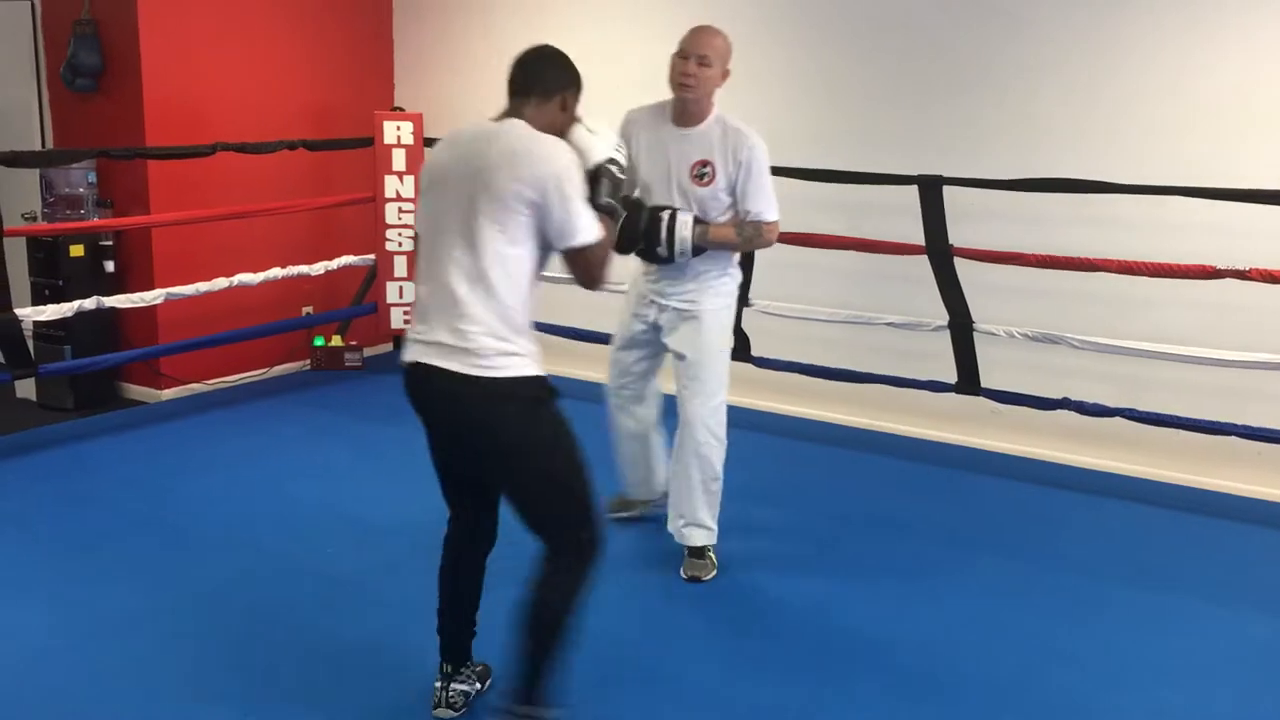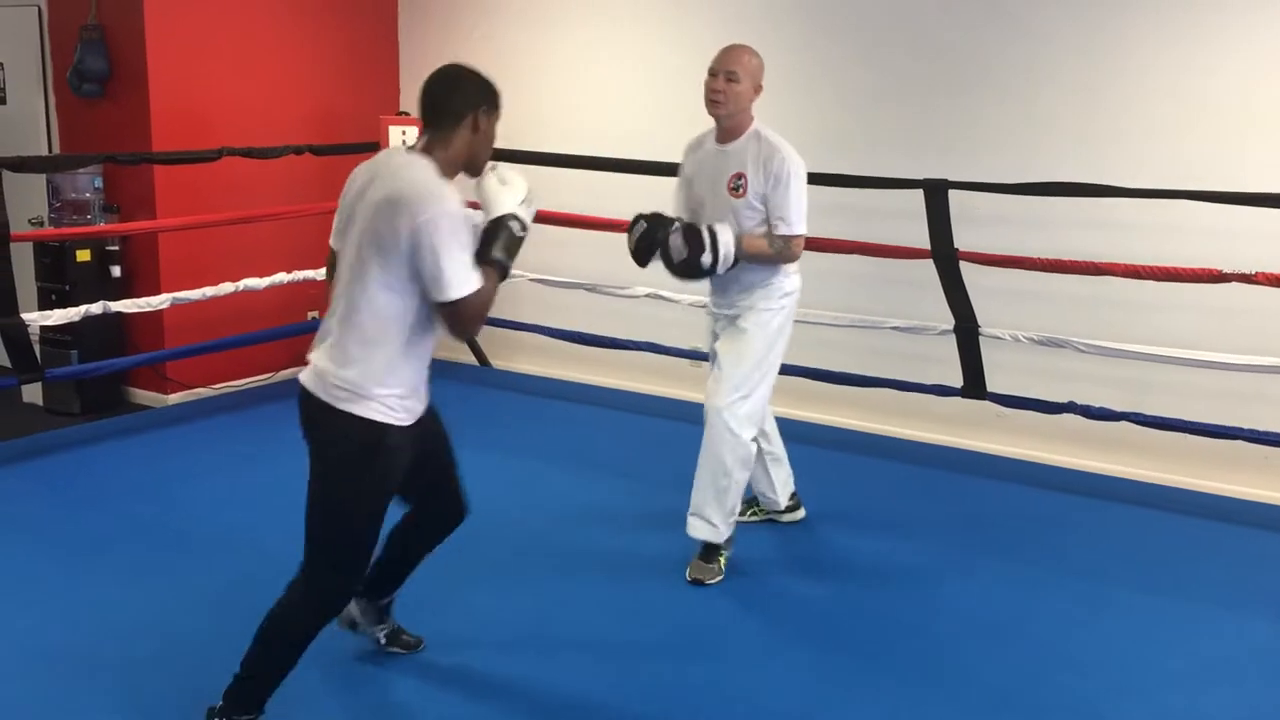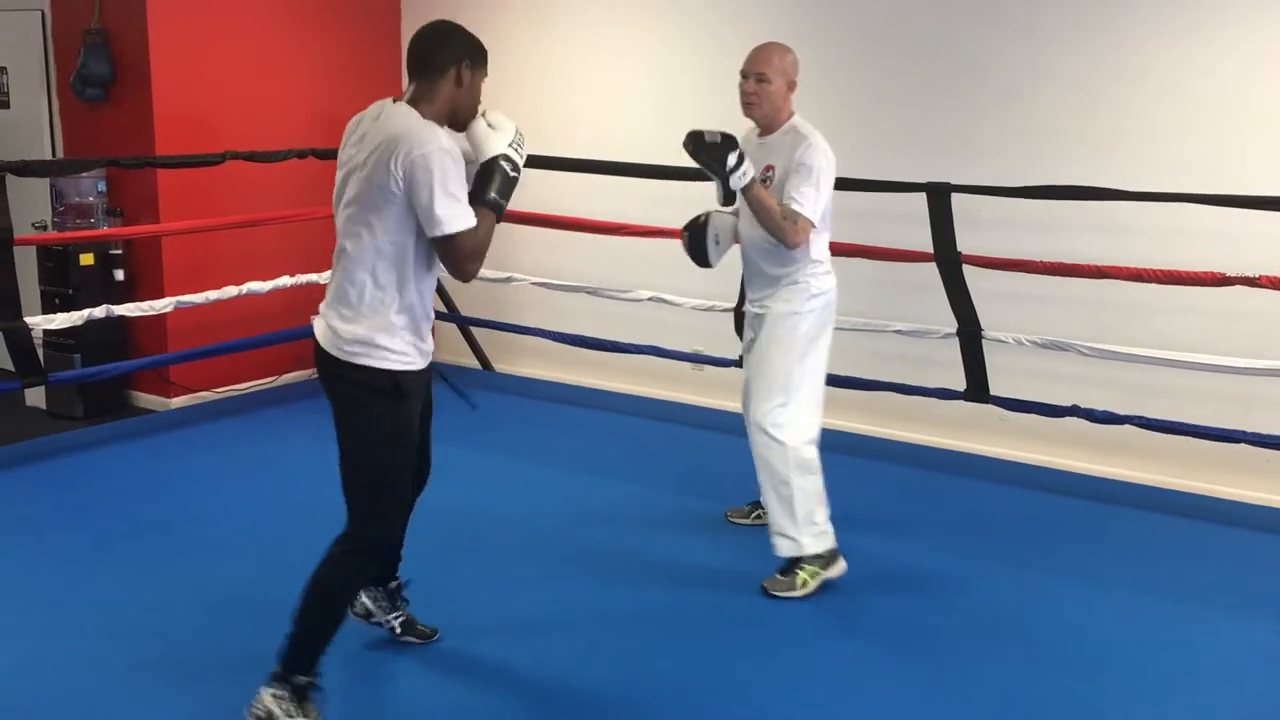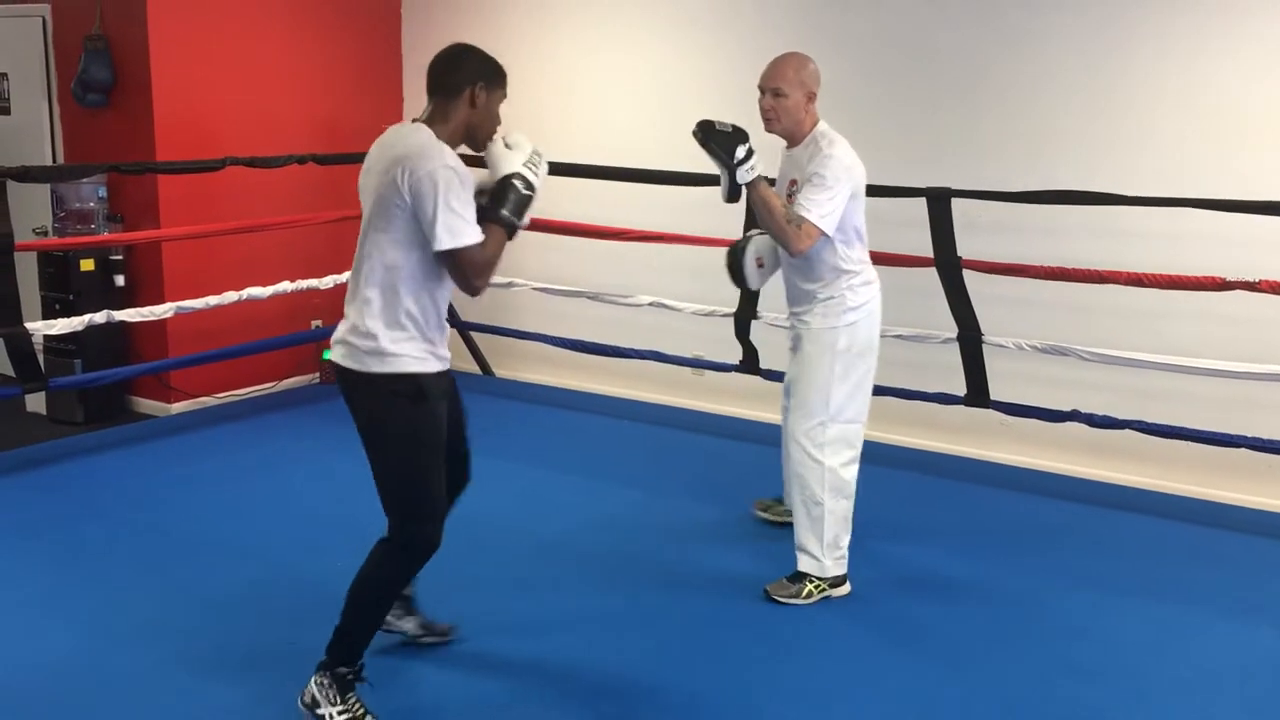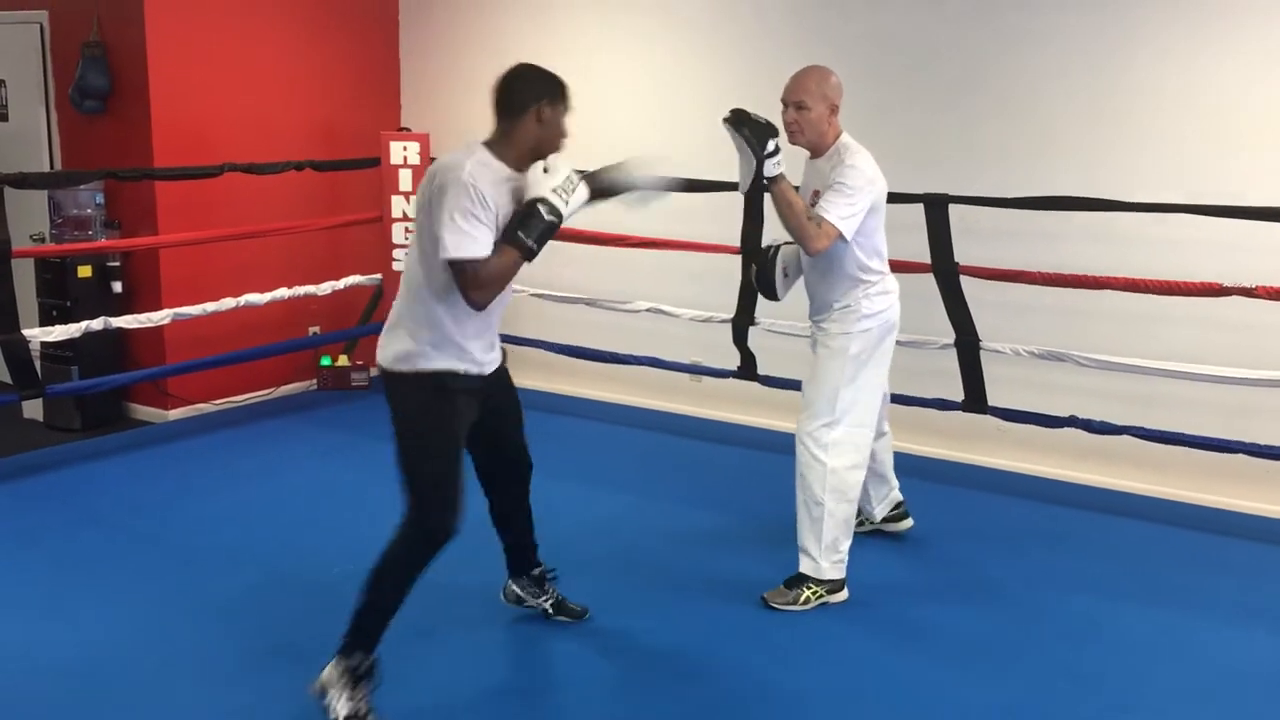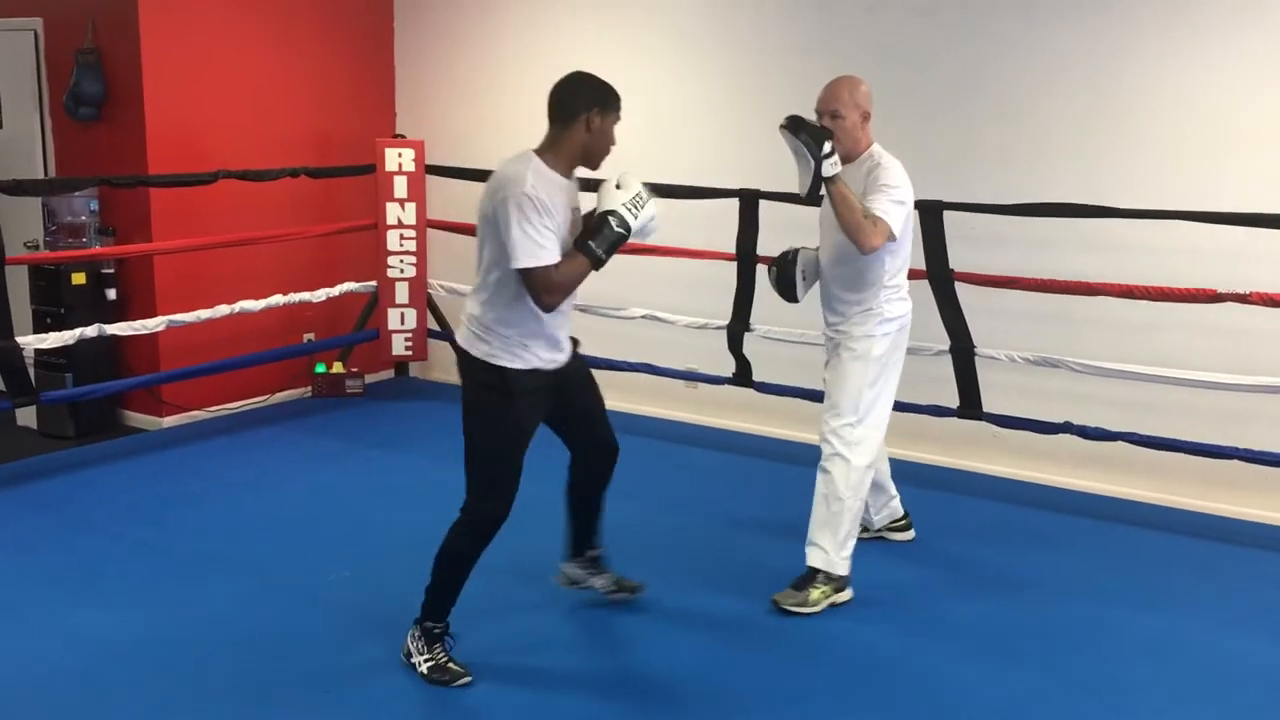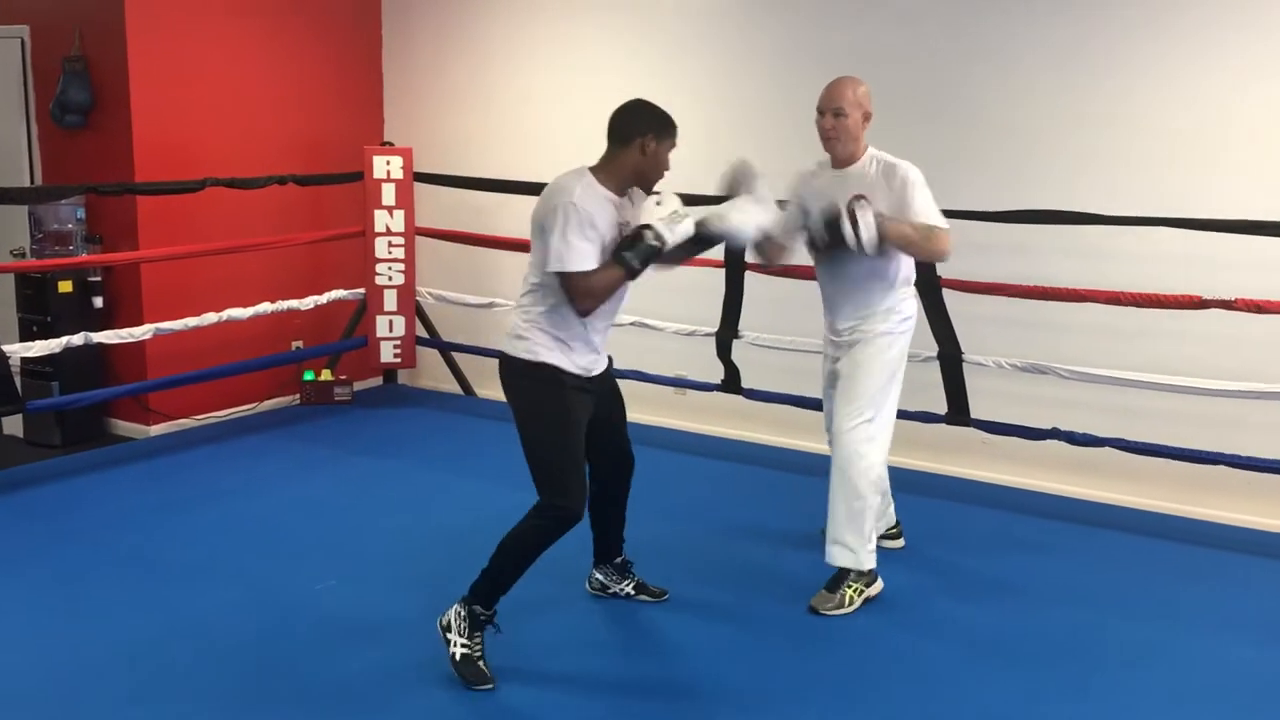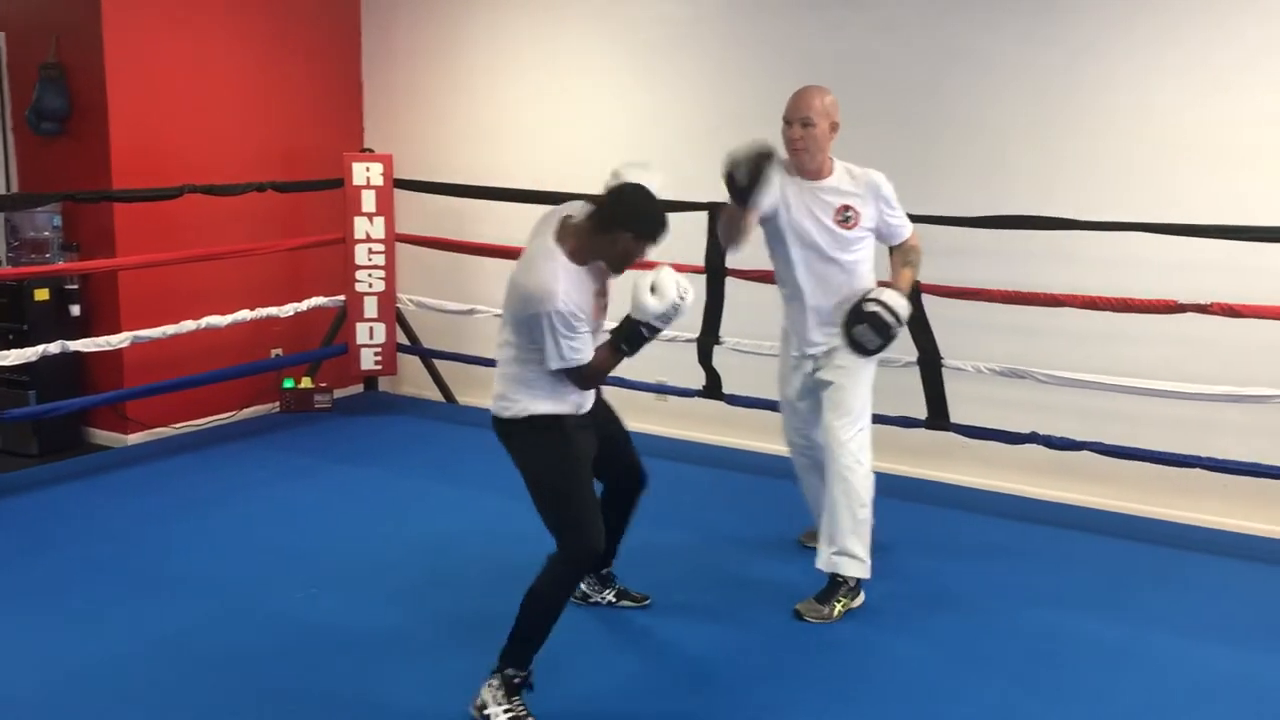
dt=0.3s
person 1, frame 1
left shoulder: (449, 151)
right shoulder: (550, 159)
right elbow: (592, 271)
right wrist: (602, 187)
left hip: (425, 364)
right hip: (494, 376)
left knee: (472, 522)
right knee: (574, 540)
person 1, frame 2
left shoulder: (375, 172)
right shoulder: (436, 204)
right elbow: (465, 316)
right wrist: (505, 233)
left hip: (387, 397)
right hip: (360, 411)
left knee: (443, 507)
right knee: (328, 580)
left ankle: (371, 608)
person 1, frame 3
left shoulder: (371, 122)
right shoulder: (427, 148)
right elbow: (464, 261)
left wrist: (464, 174)
right wrist: (497, 176)
left hip: (362, 343)
right hip: (377, 359)
left knee: (406, 479)
right knee: (371, 527)
left ankle: (378, 595)
person 1, frame 4
left shoulder: (397, 141)
right shoulder: (437, 164)
right elbow: (474, 274)
left wrist: (485, 201)
right wrist: (512, 196)
left hip: (407, 357)
right hip: (393, 368)
left knee: (449, 480)
right knee: (416, 529)
left ankle: (391, 605)
person 1, frame 5
left shoulder: (512, 171)
right shoulder: (465, 175)
left elbow: (576, 187)
right elbow: (476, 286)
left wrist: (606, 181)
right wrist: (540, 221)
left hip: (479, 361)
right hip: (427, 371)
left knee: (512, 472)
right knee: (431, 523)
left ankle: (528, 581)
right ankle: (350, 666)
person 1, frame 6
left shoulder: (562, 179)
right shoulder: (526, 188)
right elbow: (547, 290)
left wrist: (614, 224)
right wrist: (607, 233)
left hip: (554, 355)
right hip: (502, 364)
left knee: (599, 450)
right knee: (488, 505)
left ankle: (584, 561)
right ankle: (426, 631)
person 1, frame 7
left shoulder: (631, 195)
right shoulder: (574, 201)
left elbow: (660, 250)
right elbow: (583, 299)
left wrist: (719, 225)
right wrist: (644, 244)
left hip: (589, 362)
right hip: (542, 364)
left knee: (616, 469)
right knee: (563, 504)
left ankle: (610, 571)
right ankle: (468, 615)
person 1, frame 8
left shoulder: (571, 217)
right shoulder: (552, 290)
left elbow: (597, 273)
right elbow: (582, 375)
right wrist: (640, 325)
left hip: (572, 402)
right hip: (537, 415)
left knee: (628, 477)
right knee: (579, 541)
left ankle: (596, 581)
person 2, frame 1
left shoulder: (741, 144)
right shoulder: (638, 123)
left elbow: (766, 231)
right elbow: (621, 190)
left wrist: (693, 233)
left hip: (705, 296)
right hip: (650, 285)
left knee: (699, 414)
right knee: (625, 391)
left ankle: (697, 537)
right ankle: (647, 489)
person 2, frame 2
left shoulder: (777, 158)
right shoulder: (698, 150)
left elbow: (792, 246)
right elbow: (686, 219)
left wrist: (726, 246)
right wrist: (655, 229)
left hip: (765, 302)
right hip: (725, 301)
left knee: (727, 409)
right knee: (744, 406)
left ankle: (712, 536)
right ankle: (779, 498)
person 2, frame 3
left shoulder: (807, 147)
right shoulder: (752, 141)
left elbow: (792, 232)
left wrist: (738, 179)
right wrist: (724, 225)
left hip: (798, 300)
right hip: (764, 298)
left knee: (780, 419)
right knee: (760, 403)
left ankle: (816, 551)
right ankle: (776, 502)
person 2, frame 4
left shoulder: (831, 158)
right shoulder: (794, 151)
left elbow: (799, 239)
left wrist: (747, 175)
right wrist: (765, 250)
left hip: (841, 313)
right hip: (813, 310)
left knee: (818, 433)
right knee: (800, 410)
left ankle: (825, 569)
right ankle: (798, 502)
person 2, frame 5
left shoulder: (853, 169)
right shoulder: (817, 163)
left elbow: (817, 239)
left wrist: (771, 171)
right wrist: (790, 259)
left hip: (858, 317)
right hip: (842, 314)
left knee: (822, 435)
right knee: (858, 420)
left ankle: (821, 574)
right ankle: (886, 505)
person 2, frame 6
left shoulder: (886, 174)
right shoulder: (842, 170)
left elbow: (869, 240)
left wrist: (828, 174)
right wrist: (811, 262)
left hip: (874, 323)
right hip: (845, 321)
left knee: (844, 436)
right knee: (860, 427)
left ankle: (829, 571)
right ankle: (887, 514)
person 2, frame 7
left shoulder: (896, 174)
right shoulder: (810, 182)
left elbow: (938, 242)
right elbow: (775, 250)
left wrist: (873, 225)
left hip: (885, 328)
right hip: (840, 329)
left knee: (857, 439)
right knee: (845, 435)
left ankle: (856, 567)
right ankle: (879, 522)
person 2, frame 8
left shoulder: (868, 186)
right shoulder: (773, 184)
left elbow: (906, 245)
right elbow: (730, 239)
left wrist: (892, 297)
right wrist: (739, 202)
left hip: (853, 340)
right hip: (798, 341)
left knee: (845, 448)
right knee: (803, 439)
left ankle: (848, 574)
right ankle: (832, 523)
